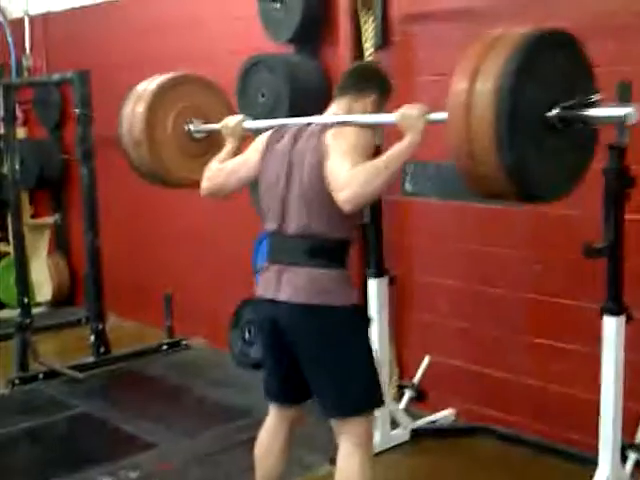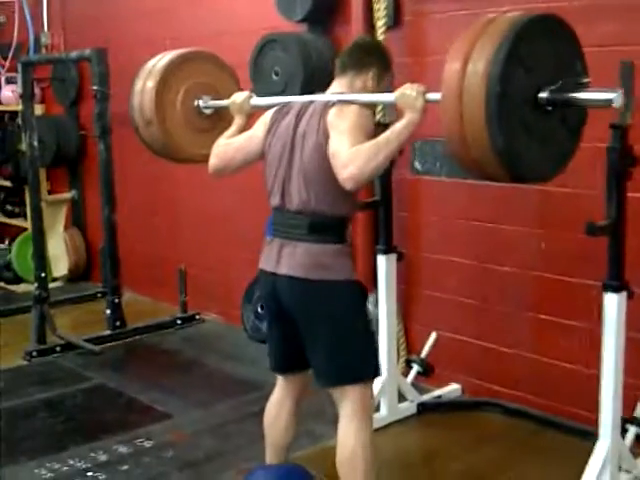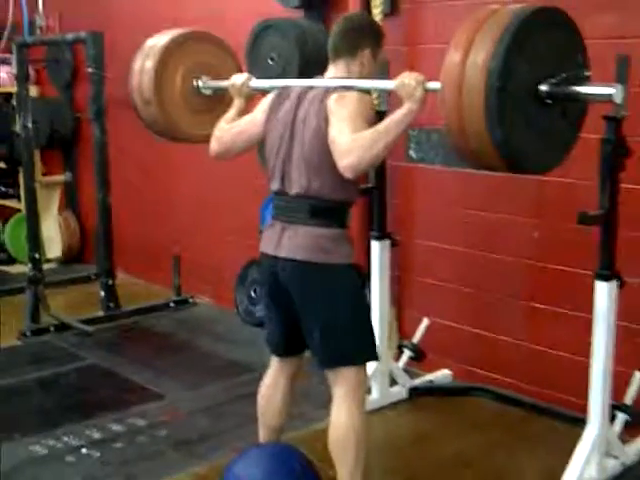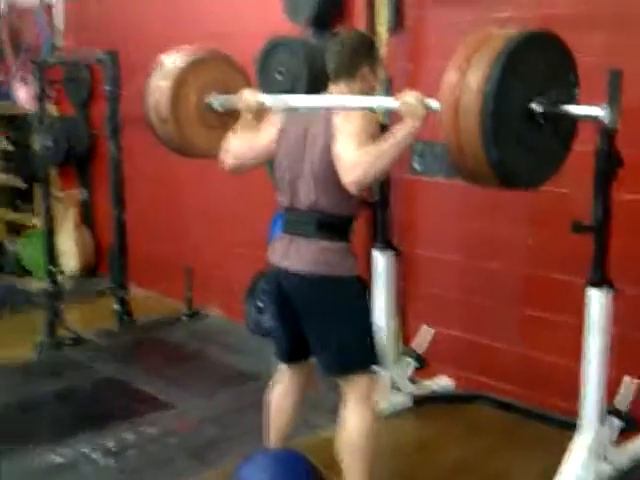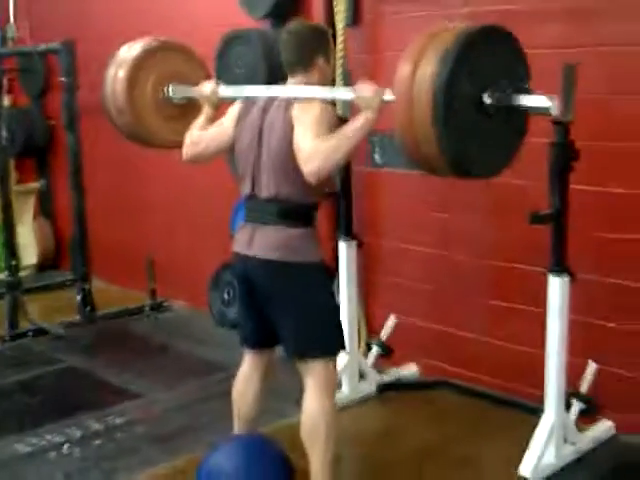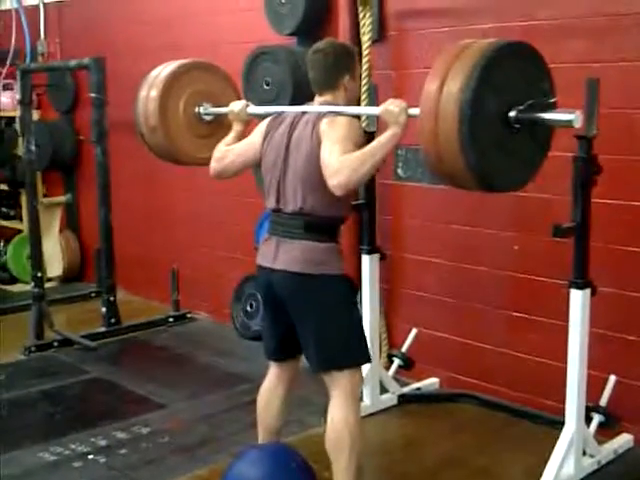
dt=0.5s
person 1, frame 1
left shoulder: (273, 137)
right shoulder: (348, 135)
left elbow: (211, 184)
right elbow: (349, 195)
left wrist: (230, 141)
right wrist: (409, 140)
left hip: (272, 292)
right hip: (322, 297)
left knee: (281, 411)
right knee: (354, 432)
person 1, frame 2
left shoulder: (278, 113)
right shoulder: (349, 113)
left elbow: (218, 161)
right elbow: (351, 171)
left wrist: (239, 117)
right wrist: (408, 119)
left hip: (274, 264)
right hip: (321, 269)
left knee: (288, 382)
right knee: (355, 401)
person 1, frame 3
left shoulder: (279, 97)
right shoulder: (349, 99)
left elbow: (219, 145)
right elbow: (351, 160)
left wrist: (239, 99)
right wrist: (408, 108)
left hip: (275, 246)
right hip: (321, 253)
left knee: (282, 363)
right knee: (349, 384)
person 1, frame 4
left shoulder: (287, 115)
right shoulder: (354, 117)
left elbow: (230, 159)
right elbow: (355, 176)
left wrist: (247, 117)
right wrist: (409, 125)
left hip: (284, 258)
right hip: (326, 264)
left knee: (290, 370)
right knee: (359, 390)
person 1, frame 5
left shoulder: (246, 105)
right shoulder: (312, 107)
left elbow: (191, 149)
right elbow: (314, 164)
left wrist: (207, 106)
right wrist: (366, 115)
left hip: (249, 247)
right hip: (291, 252)
left knee: (255, 355)
right knee: (320, 374)
person 1, frame 6
left shoulder: (274, 123)
right shoulder: (339, 123)
left elbow: (219, 165)
right elbow: (340, 179)
left wrist: (237, 125)
right wrist: (392, 132)
left hip: (271, 261)
right hip: (314, 266)
left knee: (280, 369)
right knee: (345, 387)
